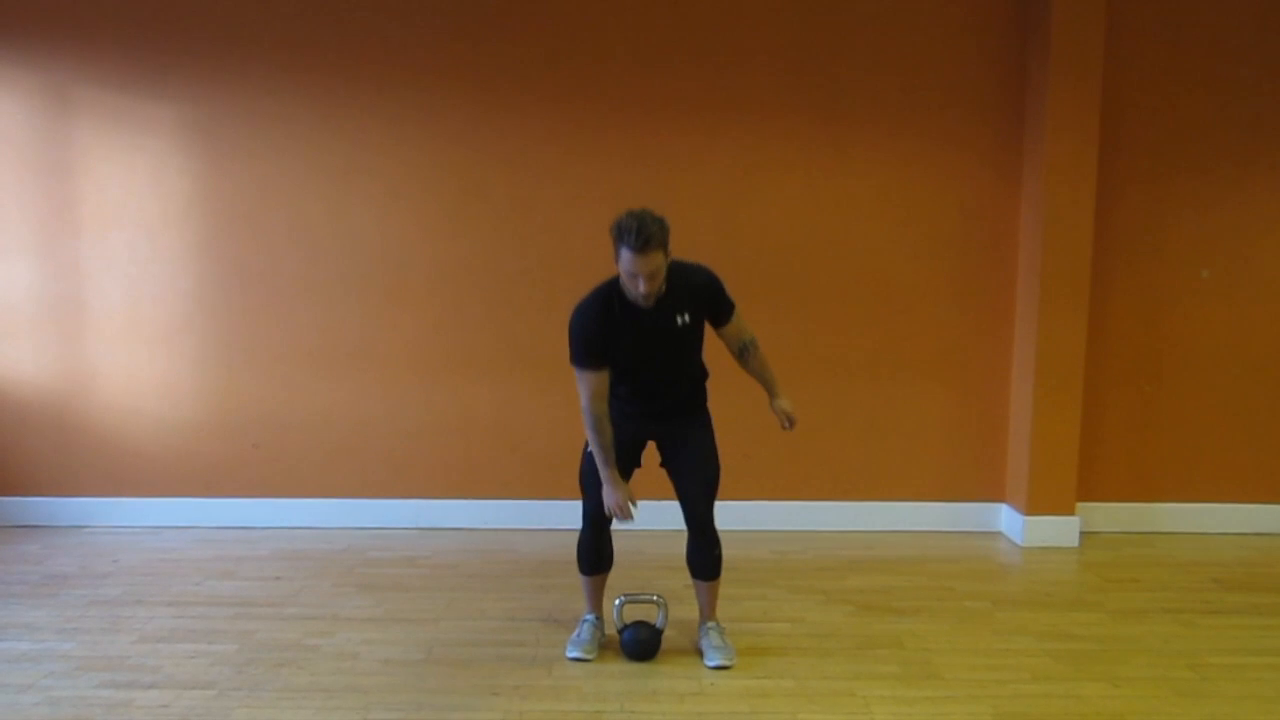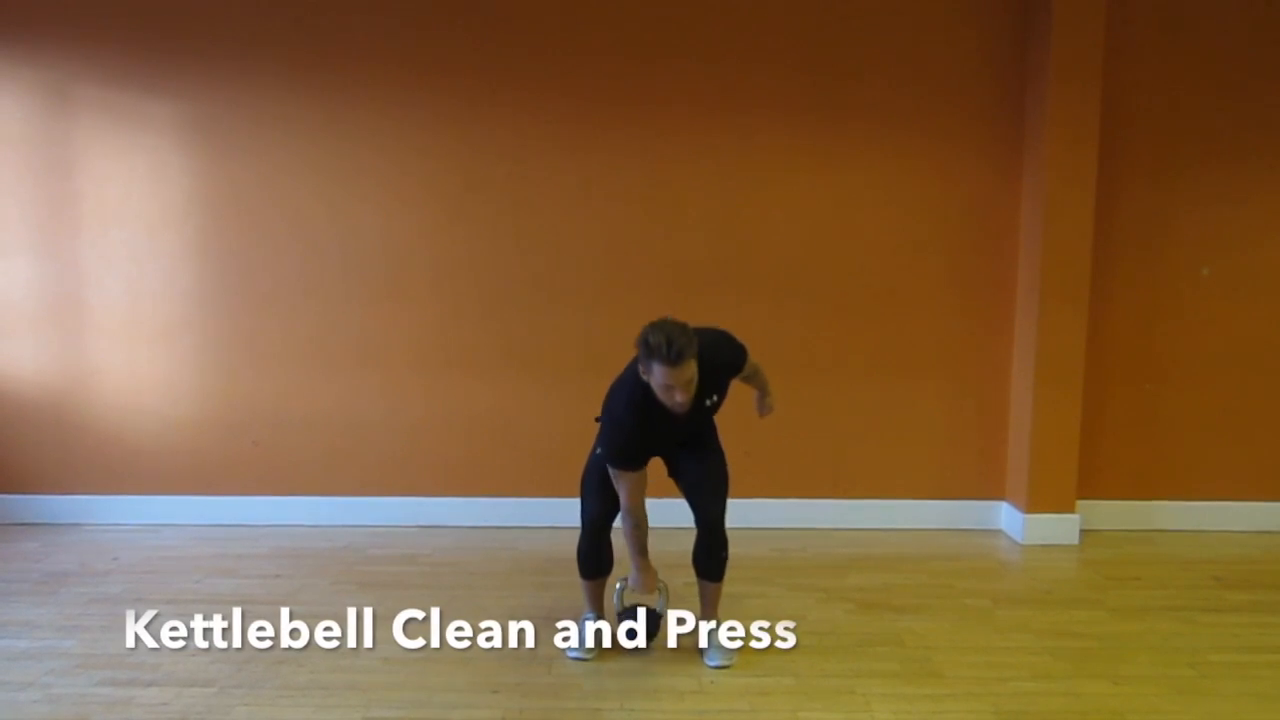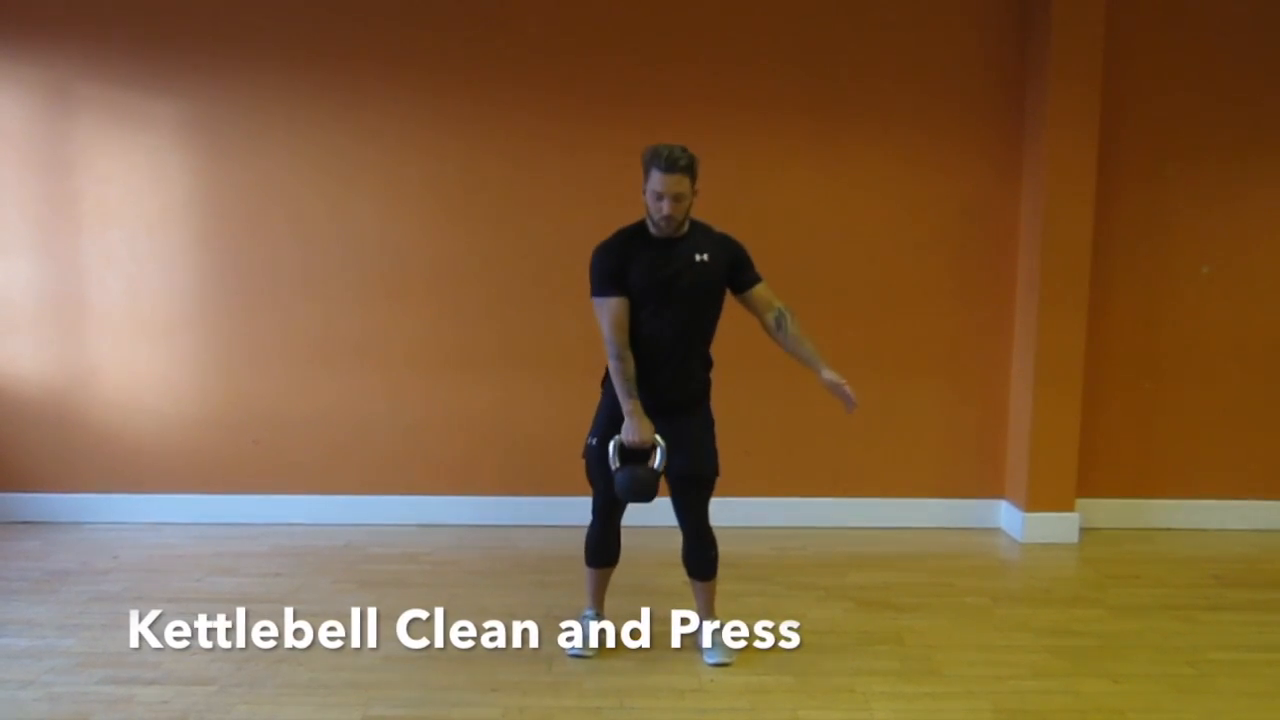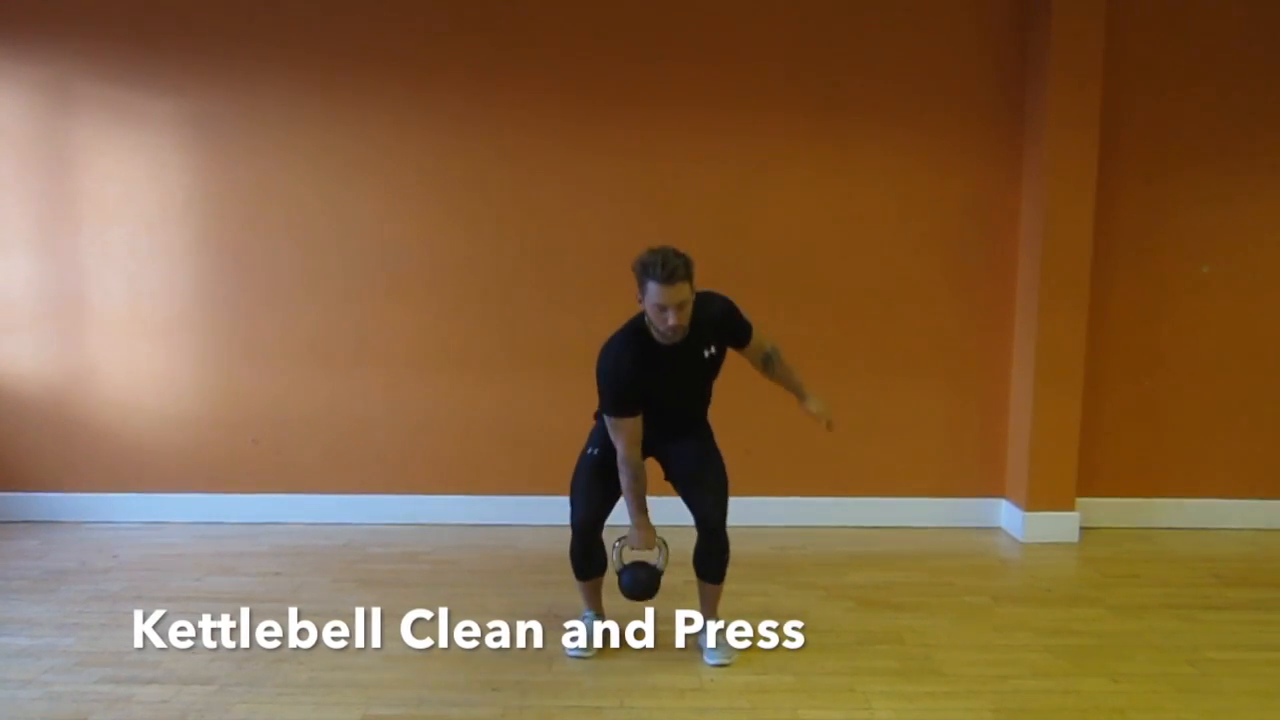
dt=0.7s
person 1, frame 1
left shoulder: (698, 284)
right shoulder: (591, 313)
left elbow: (740, 340)
right elbow: (592, 401)
left wrist: (774, 394)
right wrist: (609, 478)
left hip: (685, 414)
right hip: (621, 413)
left knee: (700, 516)
right knee: (595, 515)
left ankle: (709, 625)
right ankle: (592, 620)
person 1, frame 2
left shoulder: (718, 350)
right shoulder: (624, 409)
left elbow: (747, 367)
right elbow: (631, 503)
left wrist: (764, 392)
right wrist: (640, 566)
left hip: (695, 434)
right hip: (627, 436)
left knee: (711, 520)
right knee: (595, 519)
left ankle: (709, 625)
right ankle: (593, 618)
person 1, frame 3
left shoulder: (721, 249)
right shoulder: (615, 253)
left elbow: (771, 313)
right elbow: (614, 338)
left wrist: (821, 369)
right wrist: (632, 414)
left hip: (688, 408)
right hip: (624, 404)
left knee: (694, 519)
right knee: (607, 512)
left ankle: (709, 626)
right ankle: (593, 616)
person 1, frame 4
left shoulder: (718, 314)
right shoulder: (619, 355)
left elbow: (762, 353)
right elbow: (628, 450)
left wrist: (803, 396)
right wrist: (639, 521)
left hip: (688, 430)
right hip: (621, 431)
left knee: (713, 522)
right knee: (584, 521)
left ankle: (709, 625)
right ankle: (593, 616)
